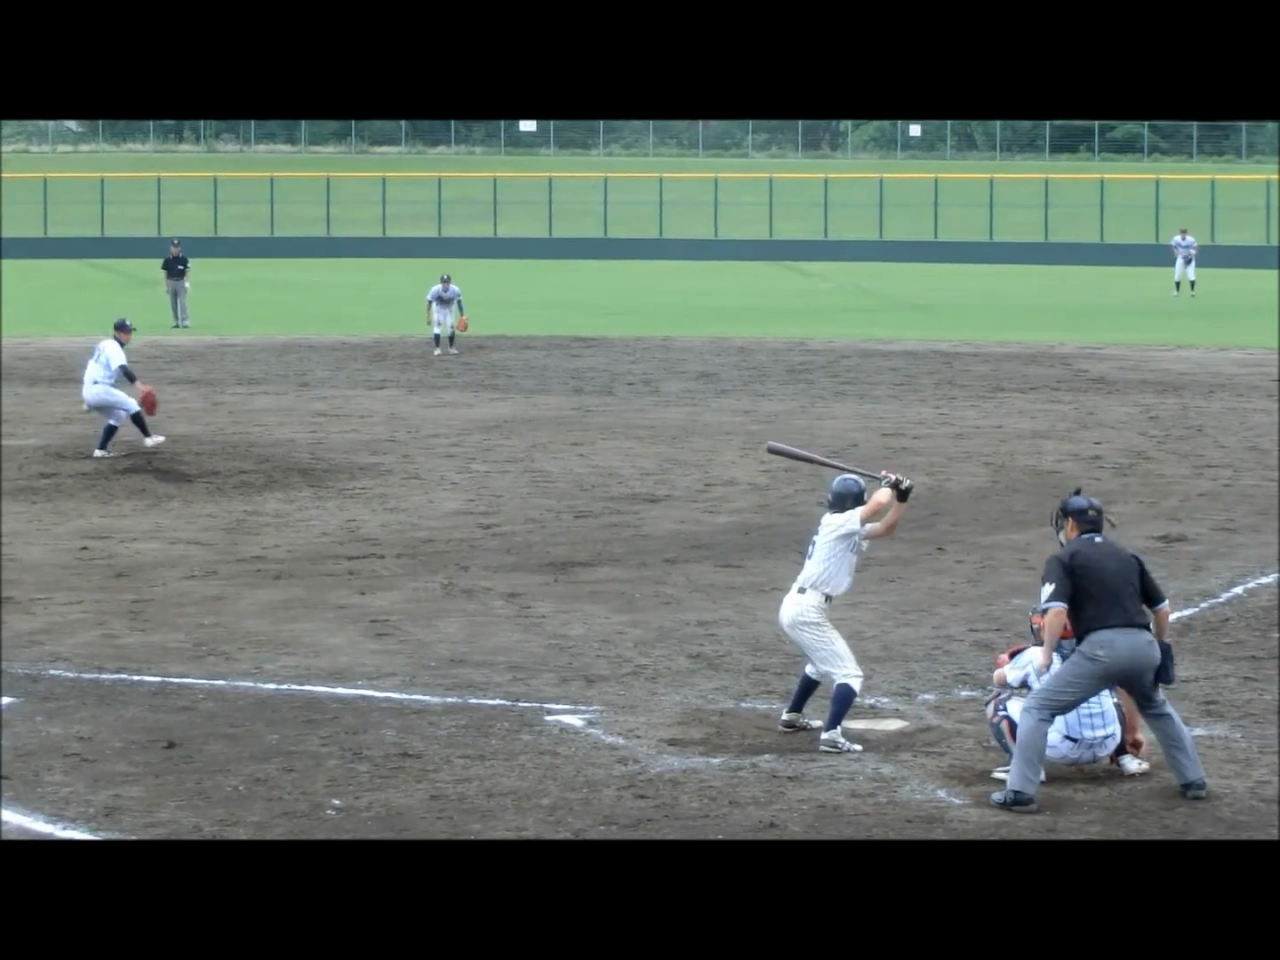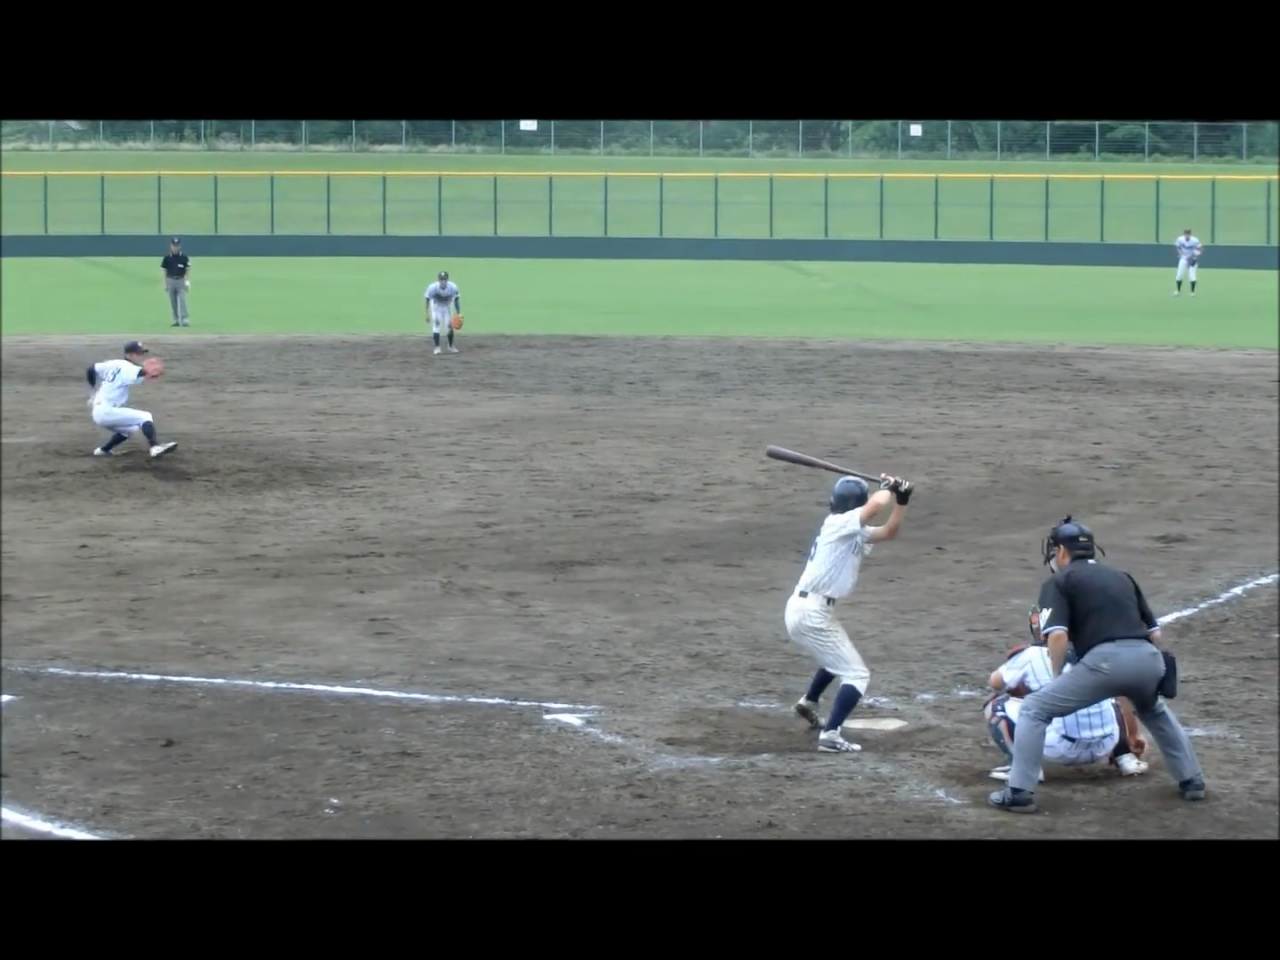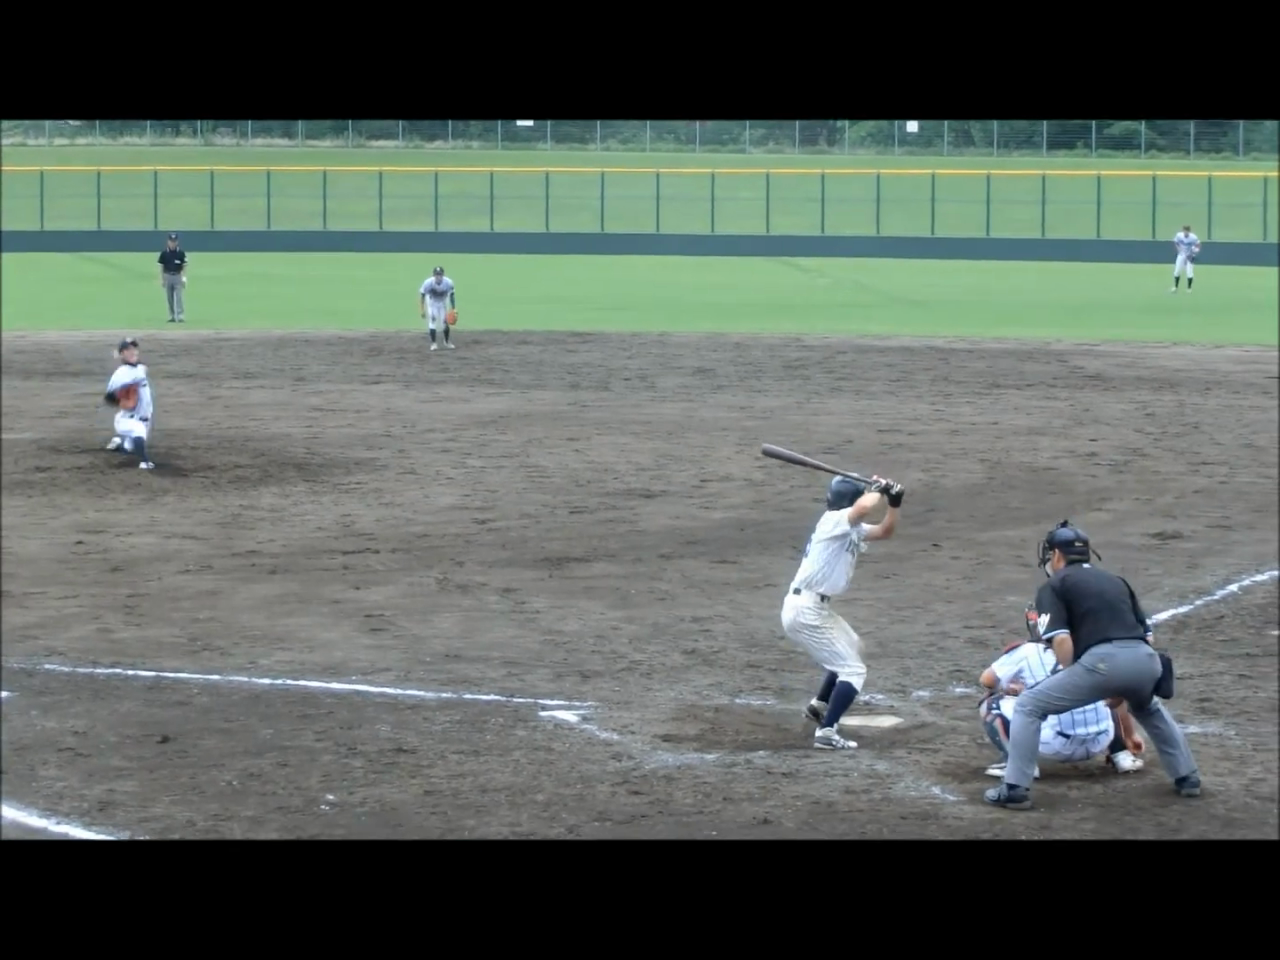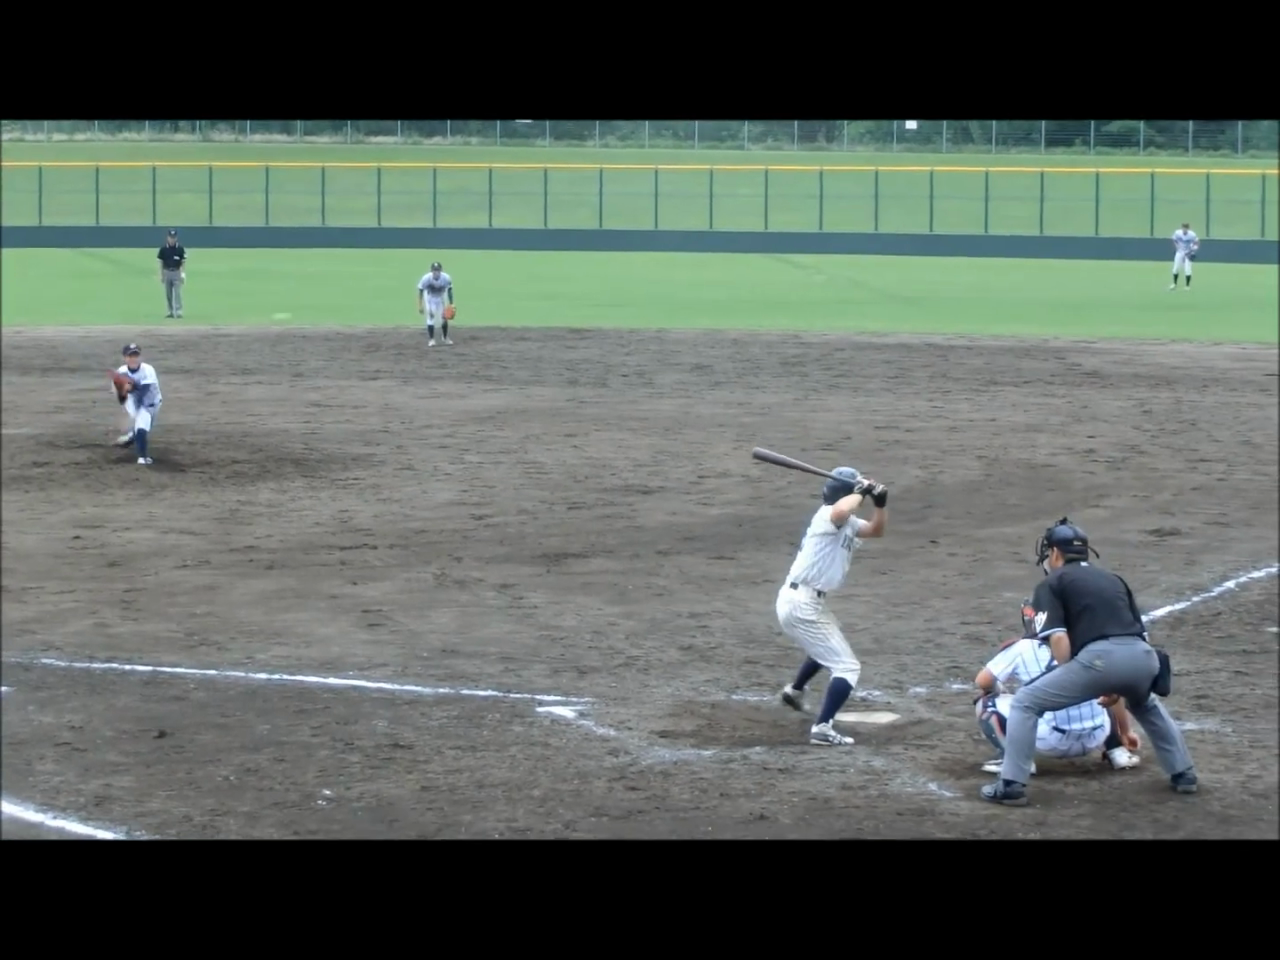
dt=0.2s
person 1, frame 1
left shoulder: (1062, 558)
right shoulder: (1127, 556)
left elbow: (1056, 611)
right elbow: (1161, 609)
left wrist: (1046, 653)
right wrist: (1155, 646)
left hip: (1100, 648)
right hip: (1143, 646)
left knee: (1037, 708)
right knee: (1157, 709)
left ankle: (1020, 791)
right ankle: (1193, 780)
person 1, frame 2
left shoulder: (1057, 582)
right shoulder: (1121, 576)
left elbow: (1058, 635)
left wrist: (1057, 673)
left hip: (1105, 660)
right hip: (1149, 659)
left knee: (1034, 709)
right knee: (1154, 711)
left ankle: (1019, 792)
right ankle: (1192, 780)
person 1, frame 3
left shoulder: (1053, 586)
right shoulder: (1116, 580)
left elbow: (1061, 640)
left wrist: (1071, 682)
left hip: (1103, 661)
right hip: (1146, 661)
left knee: (1028, 705)
right knee: (1148, 708)
left ankle: (1015, 788)
right ankle: (1187, 777)
person 1, frame 4
left shoulder: (1051, 584)
right shoulder: (1113, 579)
left elbow: (1058, 639)
left wrist: (1069, 683)
left hip: (1100, 658)
right hip: (1143, 658)
left knee: (1024, 702)
right knee: (1145, 705)
left ankle: (1012, 785)
right ankle: (1183, 774)
person 2, frame 1
left shoulder: (848, 528)
right shoulder: (838, 522)
left elbow: (885, 528)
right elbow: (877, 504)
left wrist: (901, 497)
right wrist: (888, 484)
left hip: (798, 606)
right hip: (807, 610)
left knee: (822, 662)
right knee: (849, 673)
left ankle: (792, 716)
right ankle: (831, 735)
person 2, frame 2
left shoulder: (854, 530)
right shoulder: (839, 524)
left elbow: (888, 532)
right elbow: (876, 504)
left wrist: (901, 500)
right wrist: (888, 487)
left hip: (809, 609)
right hip: (811, 614)
left knee: (839, 656)
right knee: (856, 674)
left ankle: (809, 703)
right ankle: (830, 735)
person 2, frame 3
left shoulder: (850, 526)
right shoulder: (835, 521)
left elbow: (885, 532)
right elbow: (862, 507)
left wrist: (894, 502)
right wrist: (879, 490)
left hip: (811, 606)
right hip: (806, 610)
left knee: (851, 646)
right knee: (853, 670)
left ankle: (820, 703)
right ankle: (826, 732)
person 2, frame 4
left shoulder: (846, 520)
right shoulder: (828, 515)
left elbow: (877, 530)
right elbow: (841, 510)
left wrist: (880, 503)
right wrist: (861, 491)
left hip: (799, 600)
right hip: (801, 604)
left knee: (821, 647)
right knee: (847, 667)
left ankle: (795, 691)
right ankle: (822, 728)
